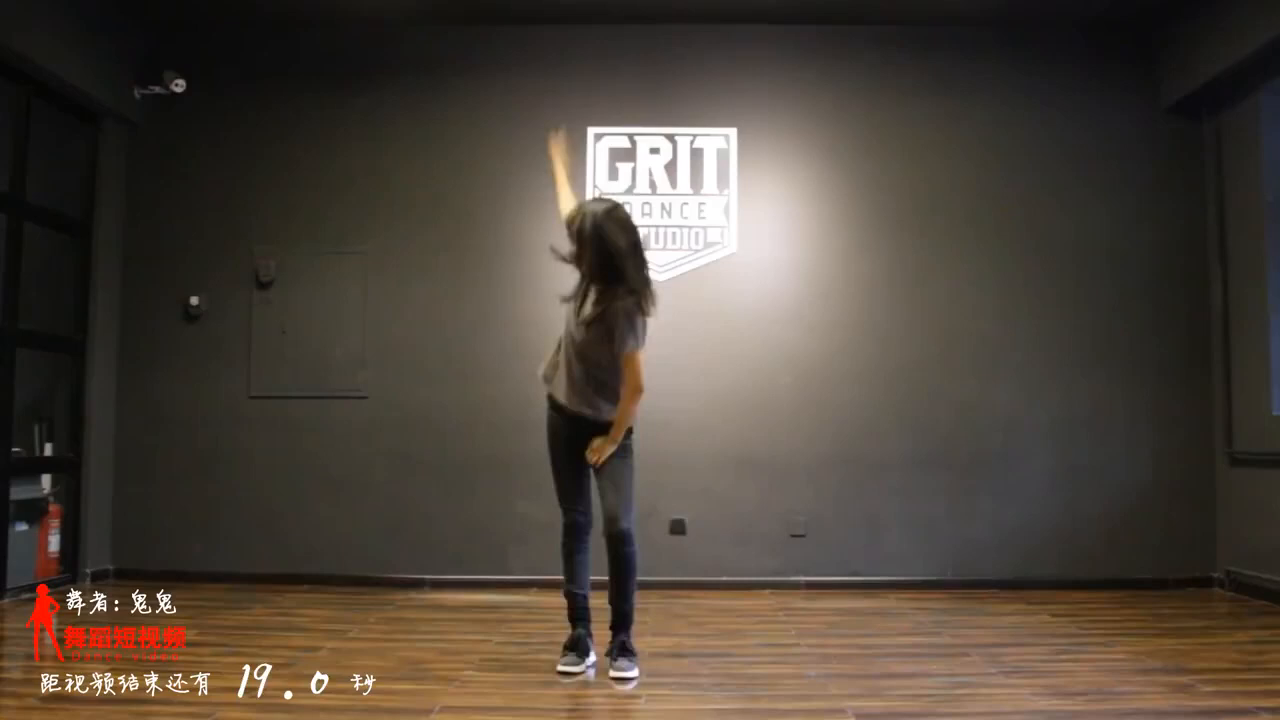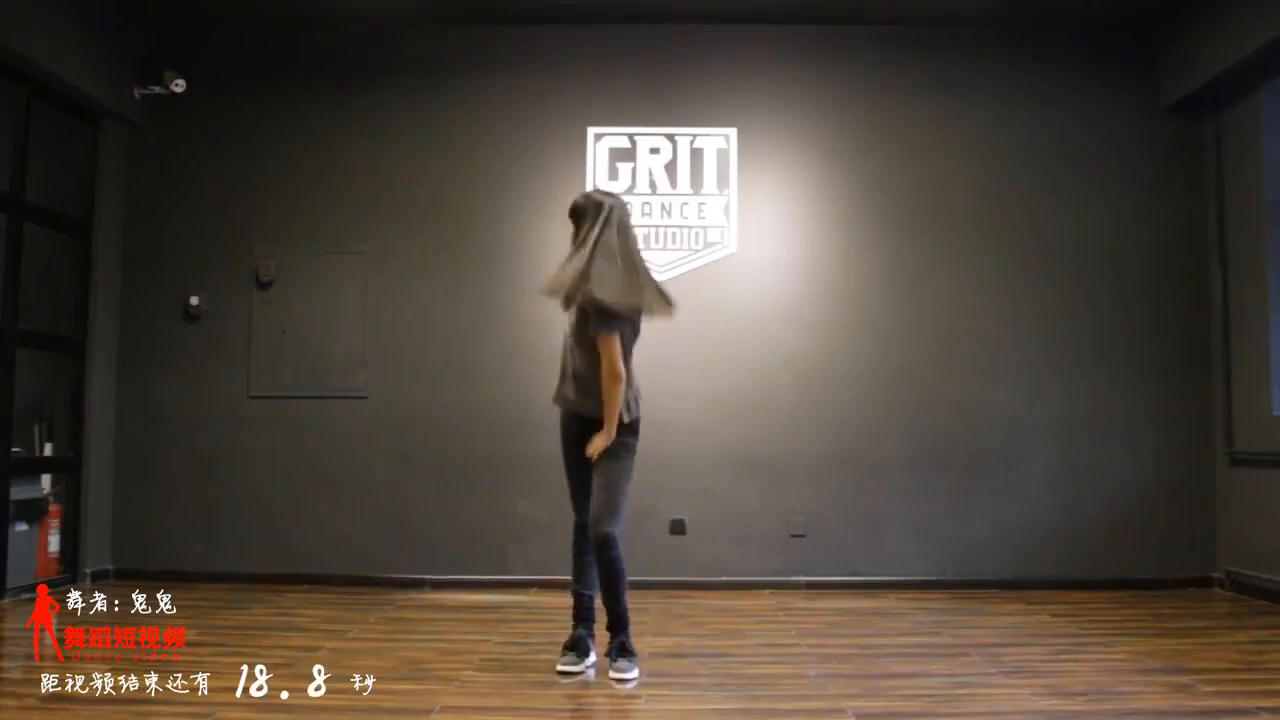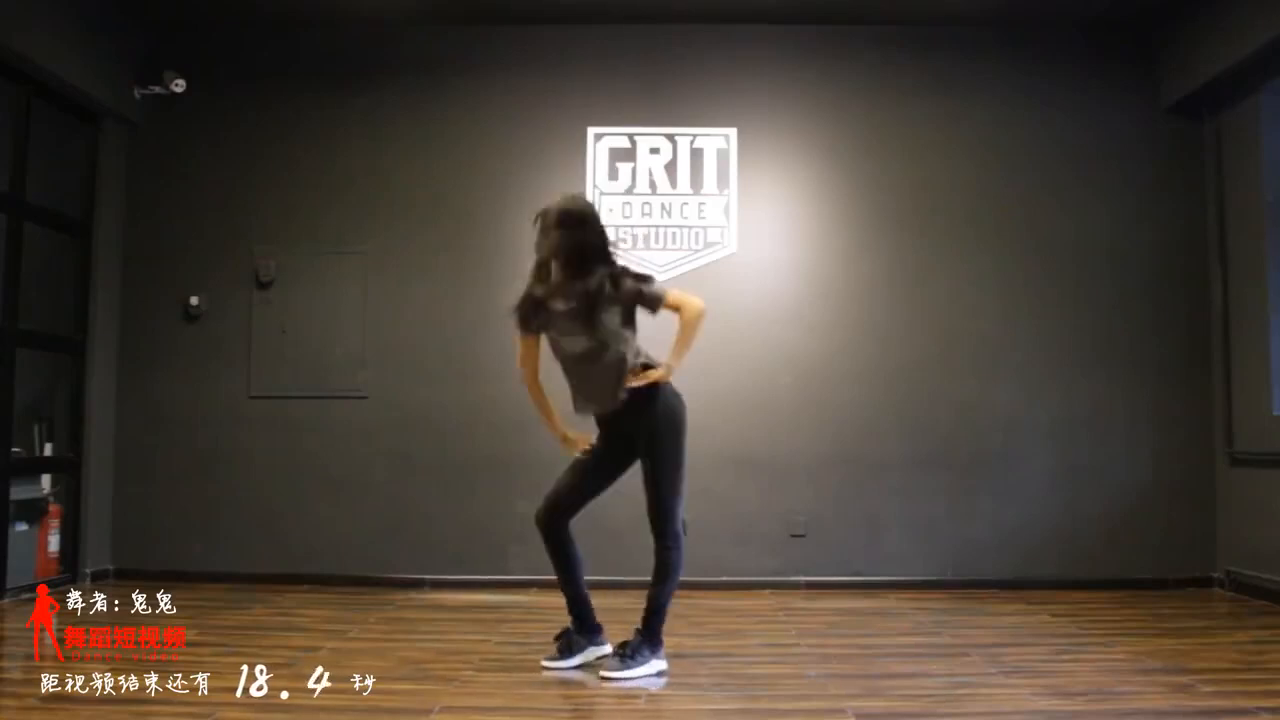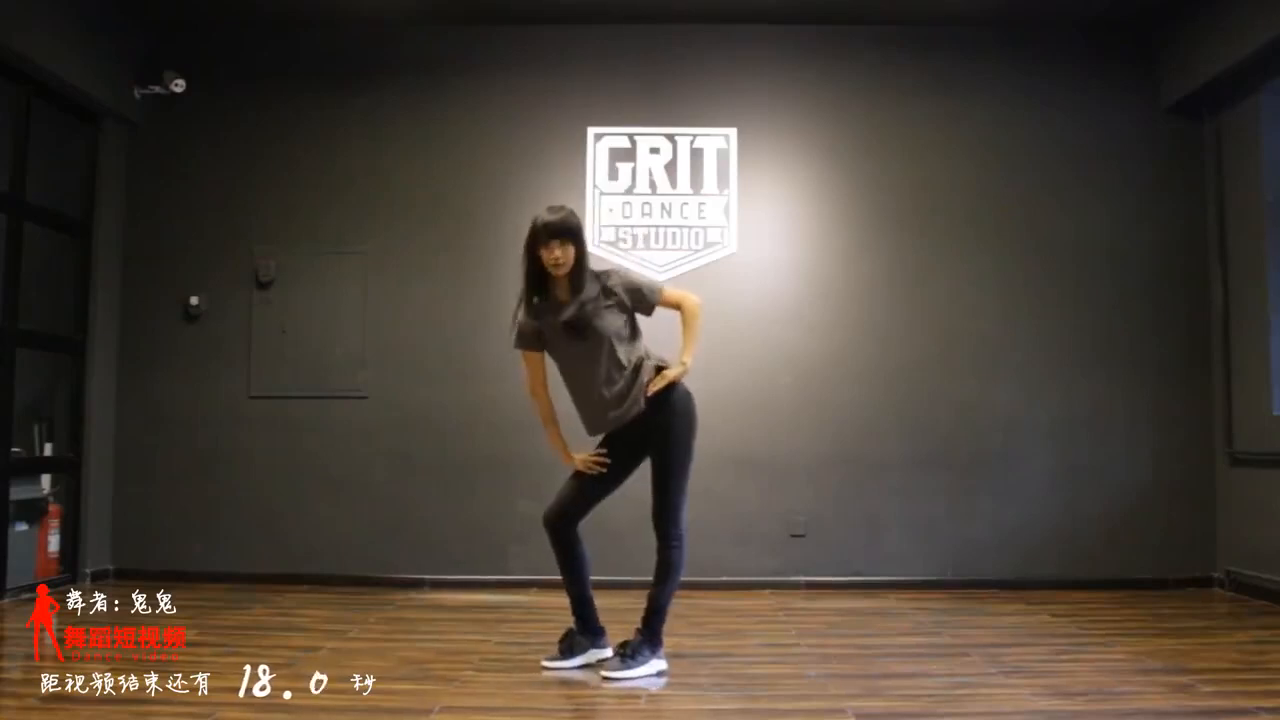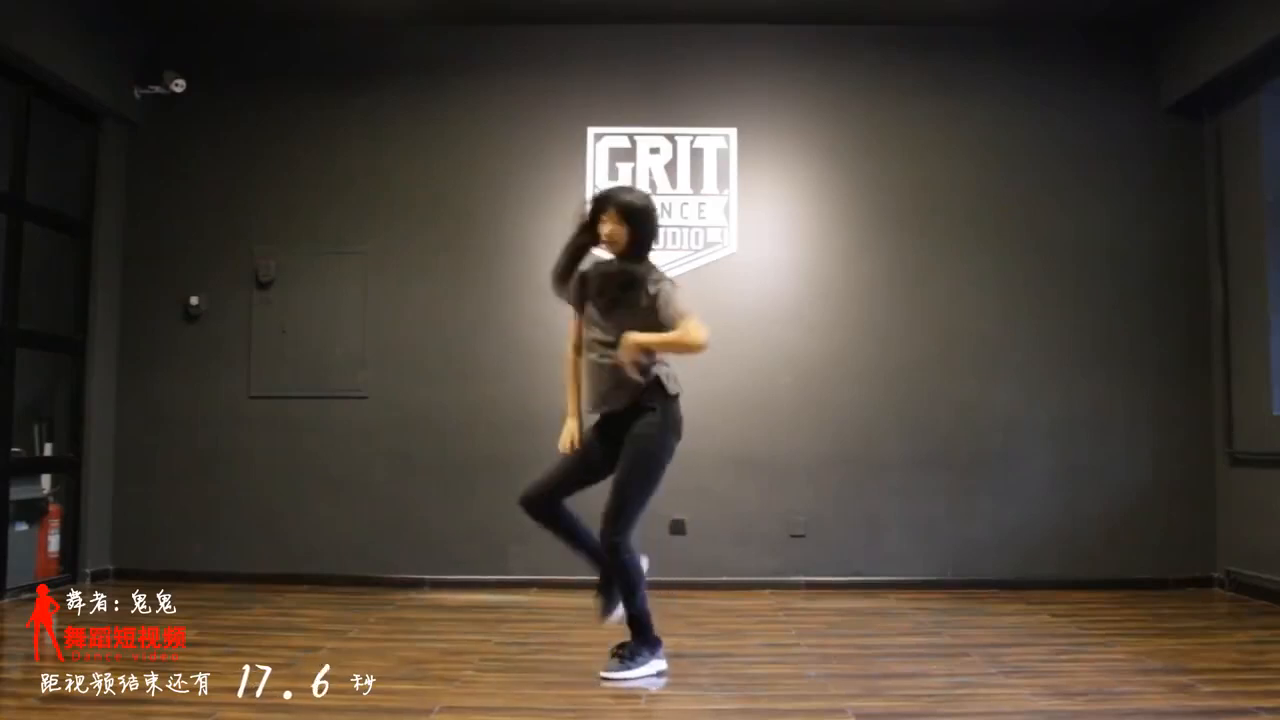
dt=0.4s
person 1, frame 1
left shoulder: (621, 306)
right shoulder: (596, 277)
left elbow: (635, 386)
right elbow: (569, 208)
left wrist: (613, 440)
right wrist: (558, 160)
left hip: (605, 426)
right hip: (564, 415)
left knee: (618, 528)
right knee: (575, 522)
left ankle: (622, 642)
right ankle: (580, 637)
person 1, frame 2
left shoulder: (599, 293)
right shoulder: (608, 280)
left elbow: (613, 371)
left wrist: (608, 431)
left hip: (610, 423)
right hip: (577, 416)
left knee: (602, 529)
right knee: (585, 524)
left ankle: (621, 640)
right ankle: (583, 636)
person 1, frame 3
left shoulder: (613, 283)
right shoulder: (536, 300)
left elbow: (693, 306)
right elbow: (531, 375)
left wrist: (672, 365)
right wrist: (563, 435)
left hip: (653, 410)
right hip: (612, 426)
left knee: (667, 530)
right knee: (550, 517)
left ankle: (650, 645)
right ankle: (586, 633)
person 1, frame 4
left shoulder: (613, 286)
right shoulder: (535, 316)
left elbow: (689, 303)
right elbow: (539, 392)
left wrist: (683, 363)
right wrist: (565, 453)
left hip: (665, 410)
right hip: (619, 429)
left knee: (668, 529)
right knee: (558, 519)
left ankle: (649, 645)
right ankle: (590, 635)
person 1, frame 5
left shoulder: (653, 287)
right shoulder: (589, 281)
left elbow: (699, 339)
right elbow: (576, 350)
left wrist: (636, 341)
right wrist: (572, 416)
left hip: (653, 416)
right hip: (610, 418)
left knee: (613, 527)
right knee: (537, 499)
left ankle: (645, 645)
right ankle: (615, 570)
